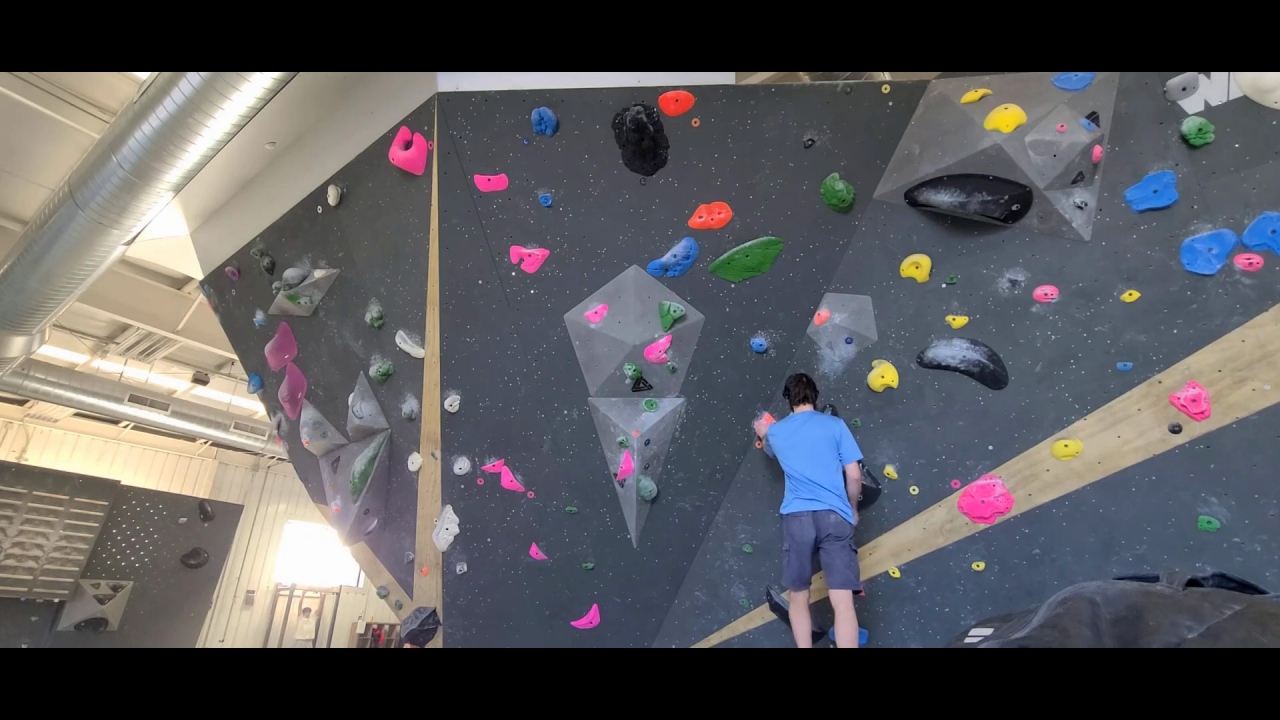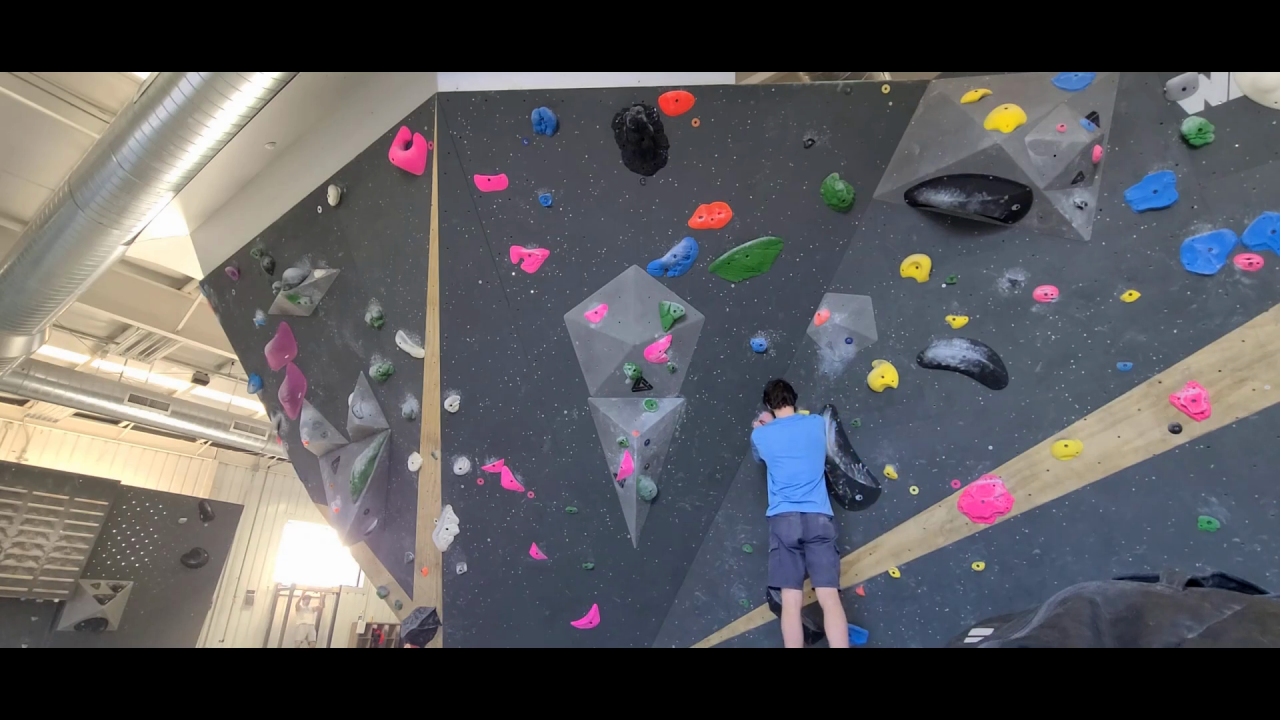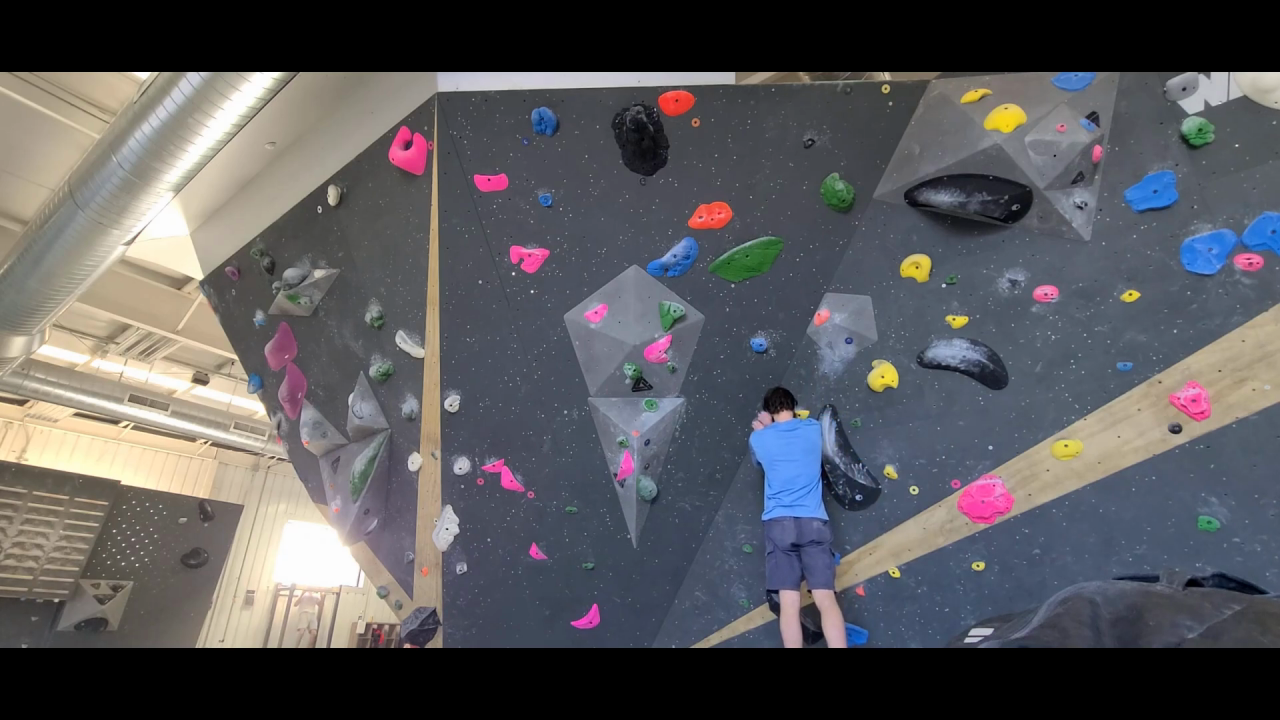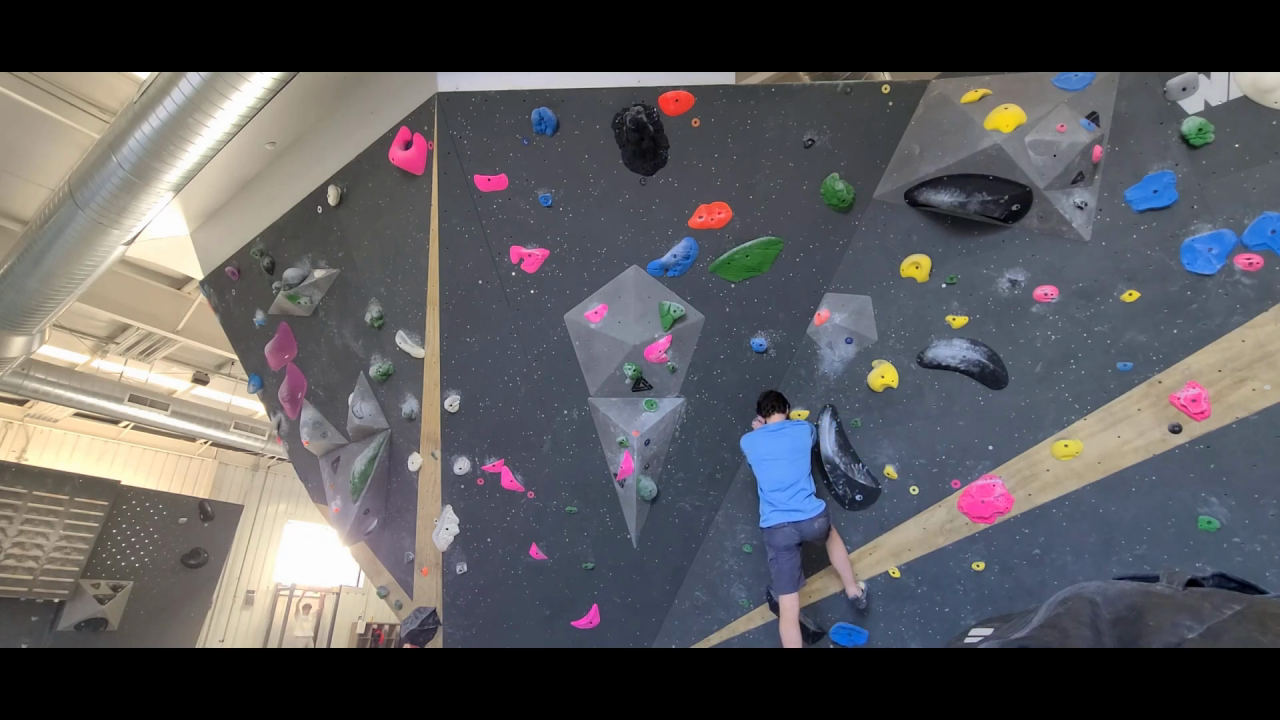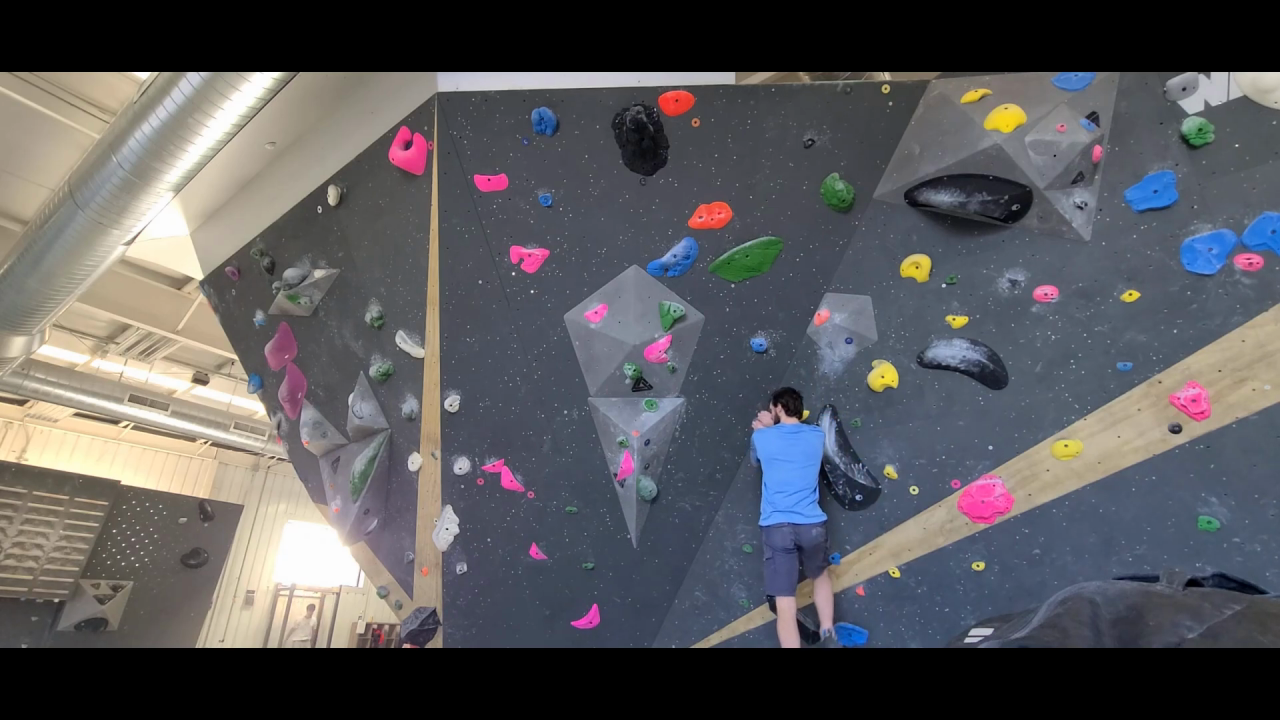
dt=0.7s
person 1, frame 1
left shoulder: (776, 431)
right shoulder: (835, 425)
right elbow: (854, 476)
right wrist: (853, 509)
left hip: (797, 518)
right hip: (834, 517)
left knee: (798, 598)
right knee: (842, 600)
person 1, frame 2
left shoulder: (760, 435)
right shoulder: (816, 423)
left hip: (784, 520)
right hip: (819, 518)
left knee: (791, 601)
right knee: (829, 598)
person 1, frame 3
left shoulder: (758, 438)
right shoulder: (813, 428)
left hip: (779, 524)
right hip: (814, 522)
left knee: (789, 603)
right knee: (826, 599)
person 1, frame 4
left shoulder: (748, 441)
right shoulder: (804, 430)
left hip: (777, 527)
right hip: (812, 518)
left knee: (788, 605)
right knee: (830, 533)
right ankle: (854, 590)
person 1, frame 5
left shoulder: (761, 437)
right shoulder: (817, 435)
left hip: (777, 527)
right hip: (813, 525)
left knee: (785, 607)
right knee: (819, 573)
right ankle: (828, 632)
